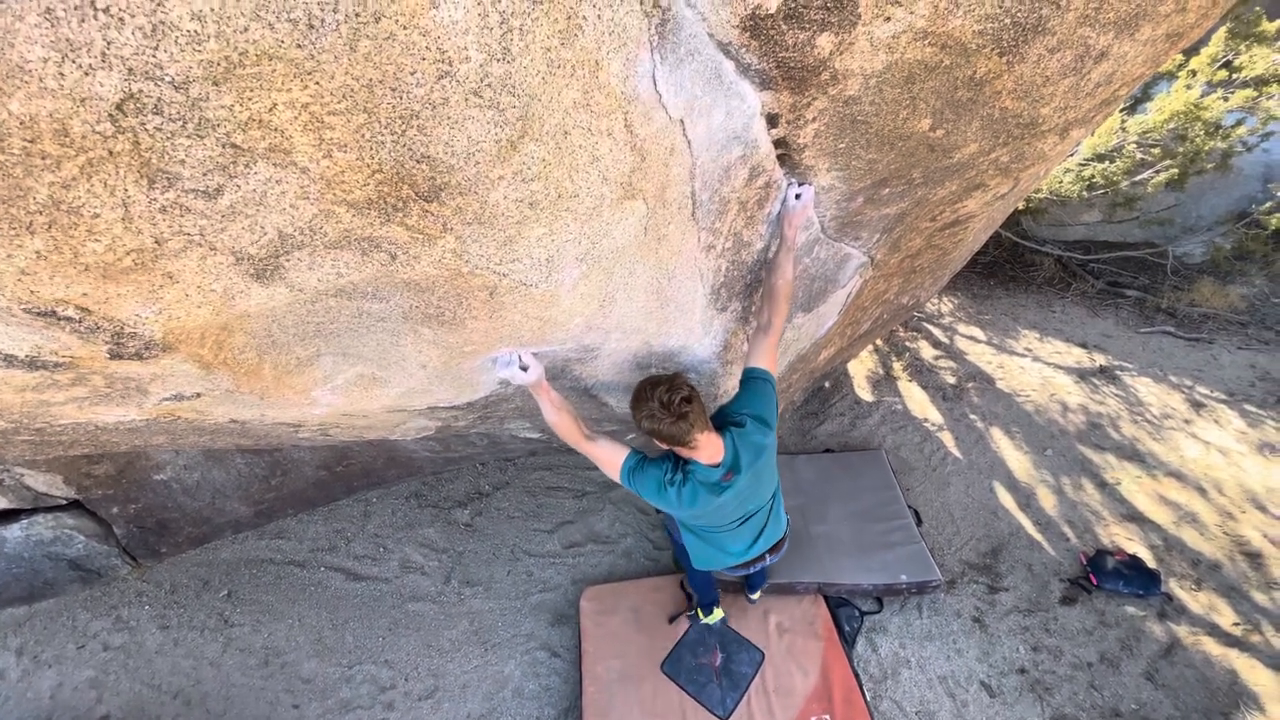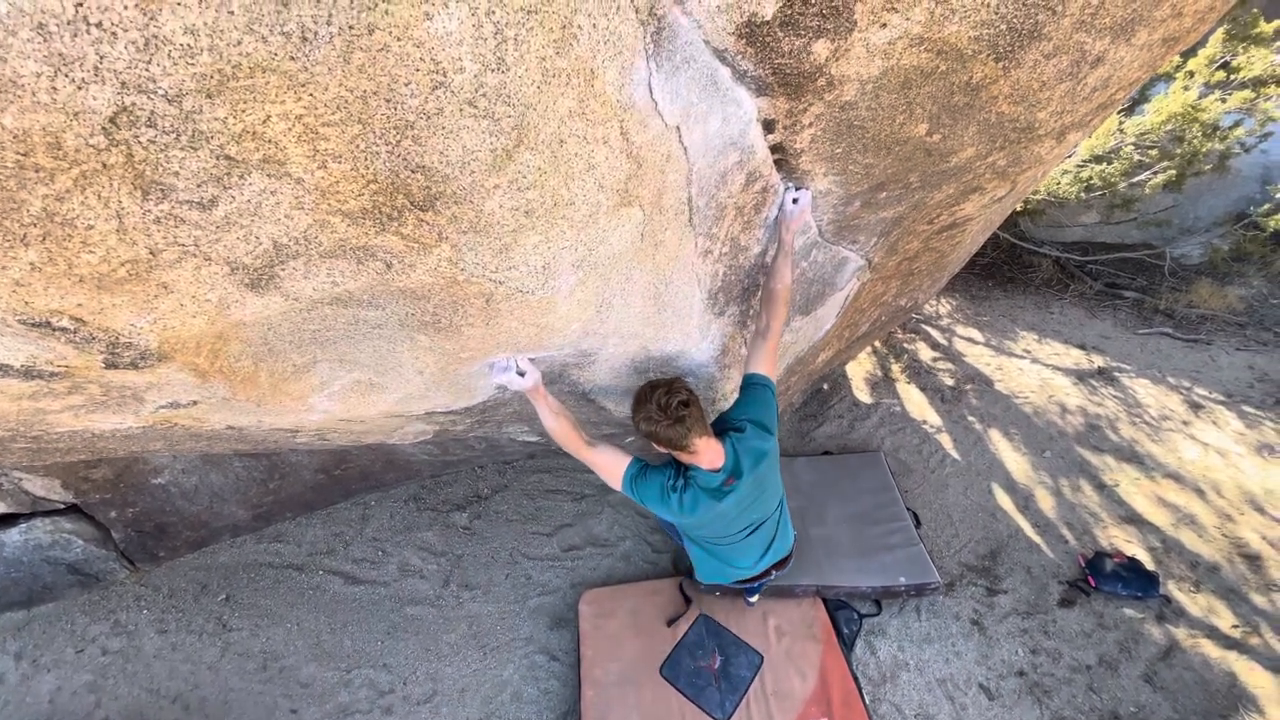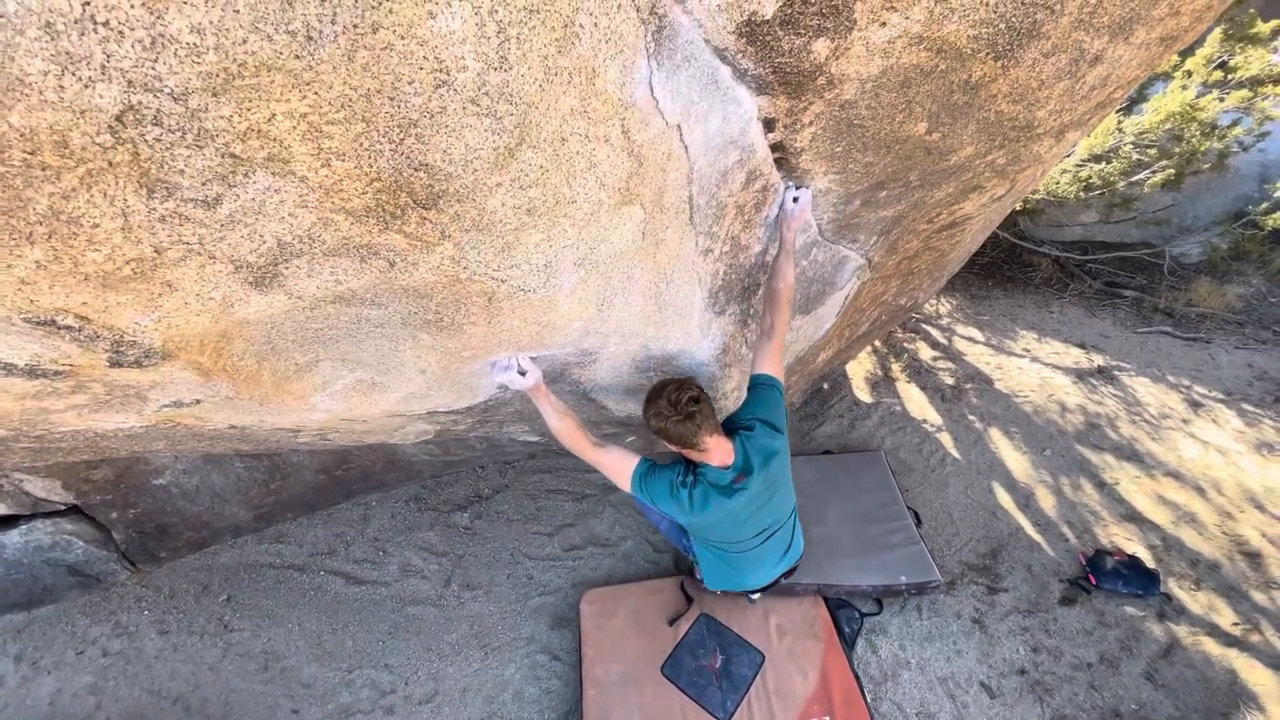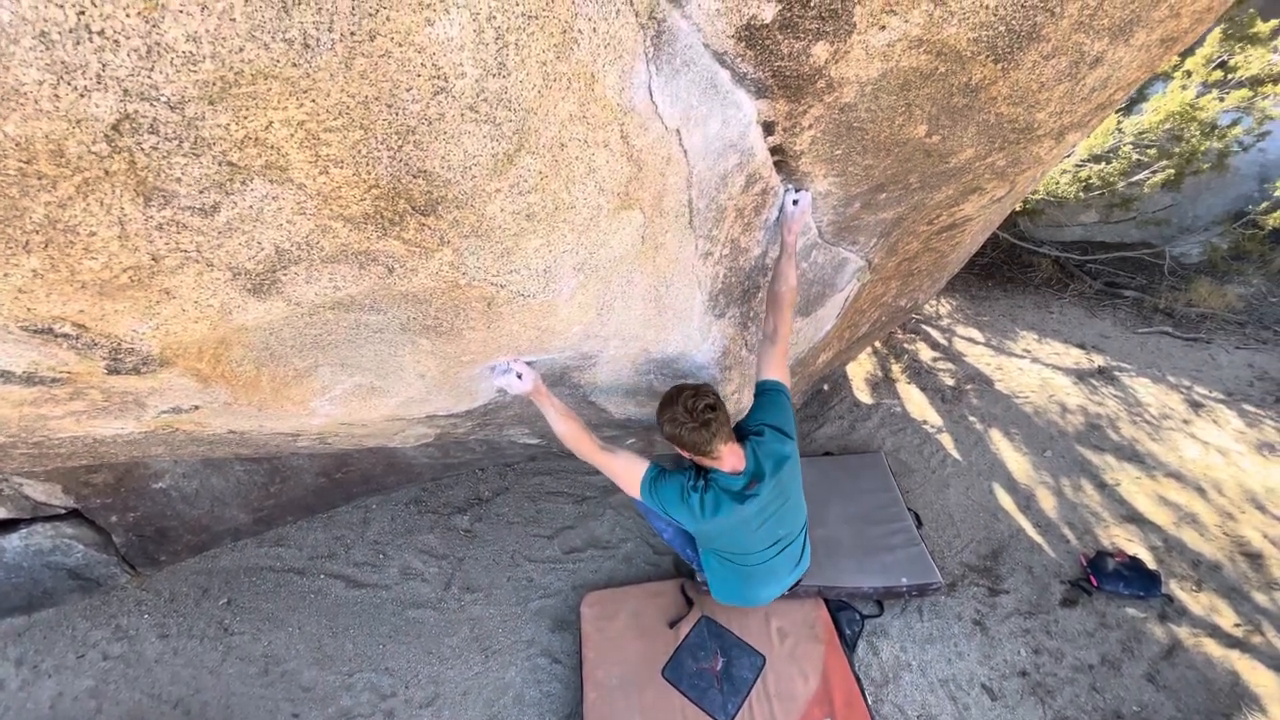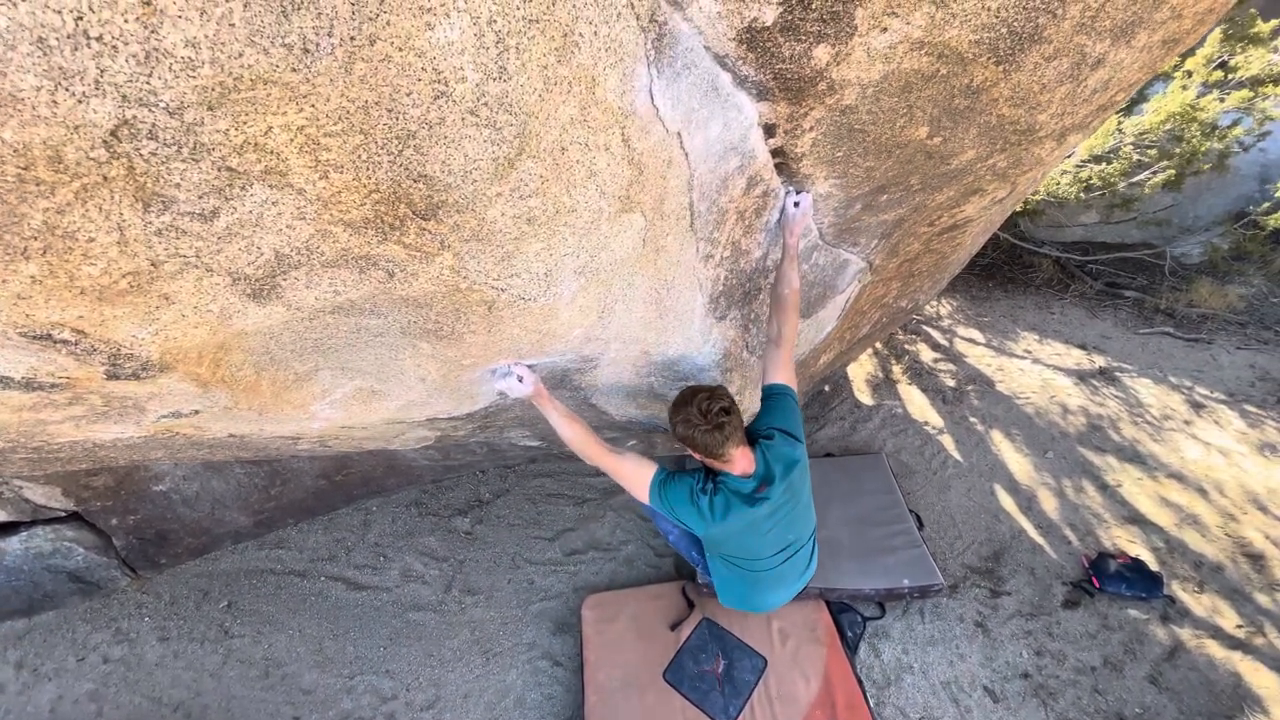
dt=0.3s
person 1, frame 1
left shoulder: (668, 488)
right shoulder: (754, 426)
left elbow: (585, 440)
right elbow: (768, 327)
left wrist: (539, 386)
right wrist: (789, 233)
left hip: (723, 559)
right hip: (773, 541)
left ankle: (706, 604)
right ankle: (755, 584)
person 1, frame 2
left shoulder: (669, 492)
right shoulder: (755, 431)
left elbow: (583, 446)
right elbow: (768, 330)
left wrist: (535, 391)
right wrist: (786, 236)
left hip: (727, 571)
right hip: (779, 554)
right ankle: (752, 589)
person 1, frame 3
left shoulder: (681, 493)
right shoulder: (765, 430)
left elbow: (589, 448)
right elbow: (772, 329)
left wrist: (536, 390)
right wrist: (788, 236)
left hip: (734, 578)
right hip: (788, 559)
left knee: (645, 495)
person 1, frame 4
left shoulder: (691, 498)
right shoulder: (774, 437)
left elbow: (595, 451)
right elbow: (775, 334)
left wrist: (537, 393)
right wrist: (789, 238)
left hip: (743, 591)
right hip: (796, 566)
left knee: (645, 498)
left ankle: (709, 573)
person 1, frame 5
left shoulder: (700, 501)
right shoulder: (783, 439)
left elbow: (600, 455)
right elbow: (780, 336)
left wrist: (539, 395)
right wrist: (791, 241)
left hip: (750, 595)
right hip: (803, 571)
left knee: (649, 495)
left ankle: (710, 575)
